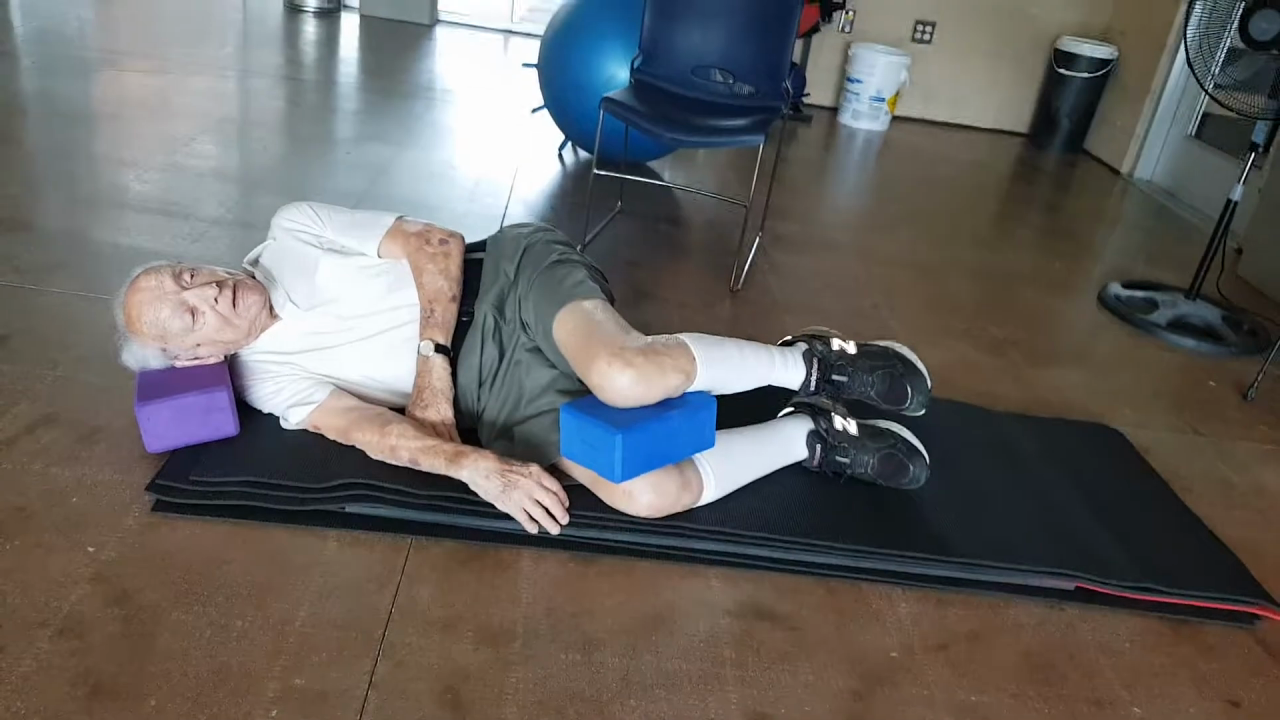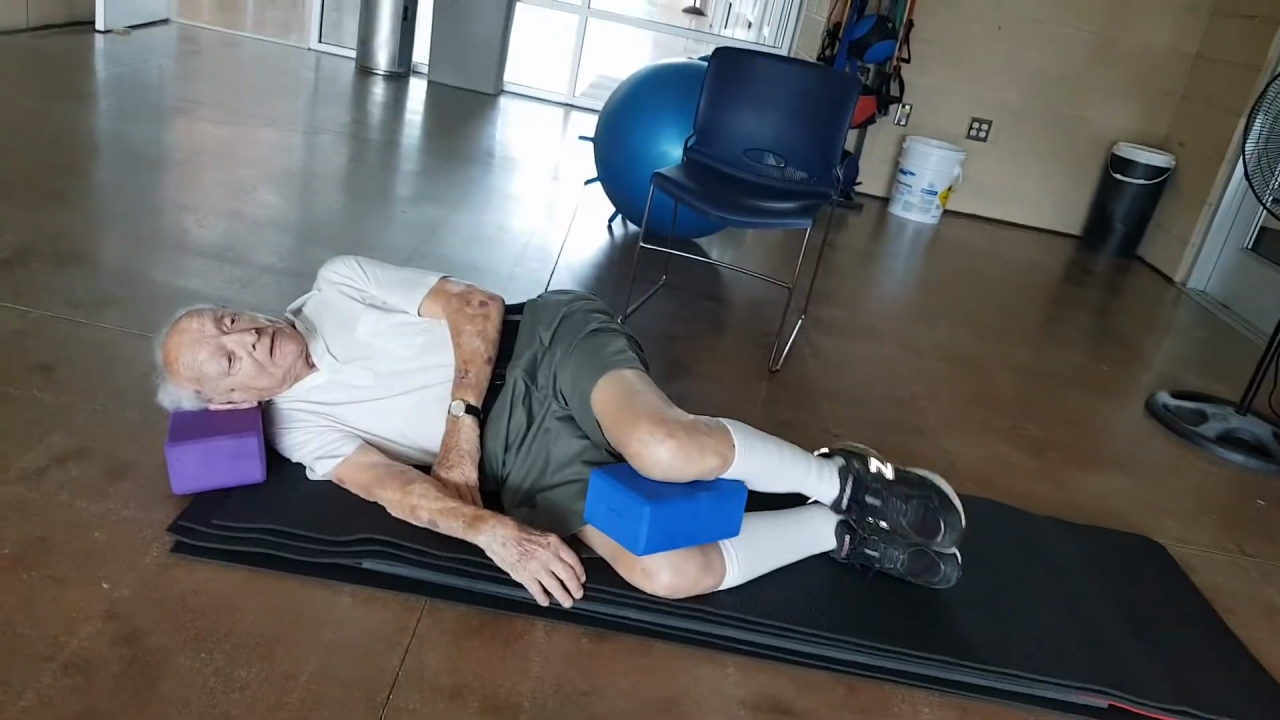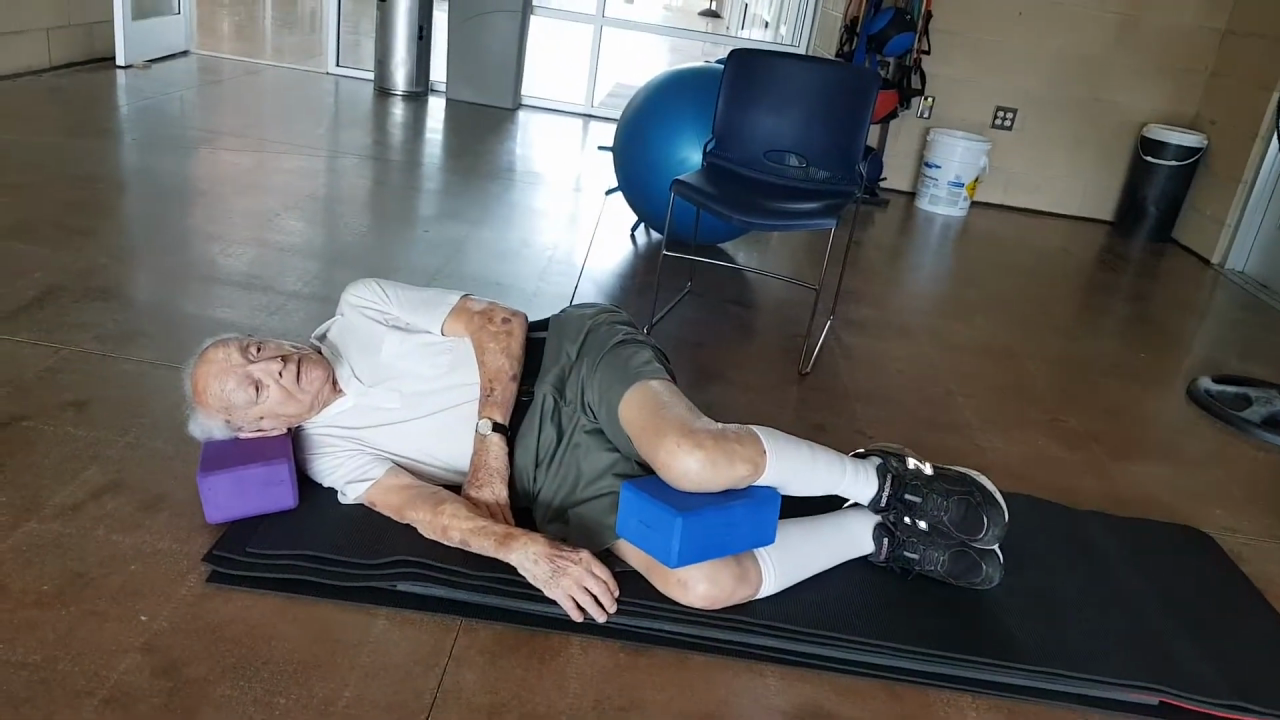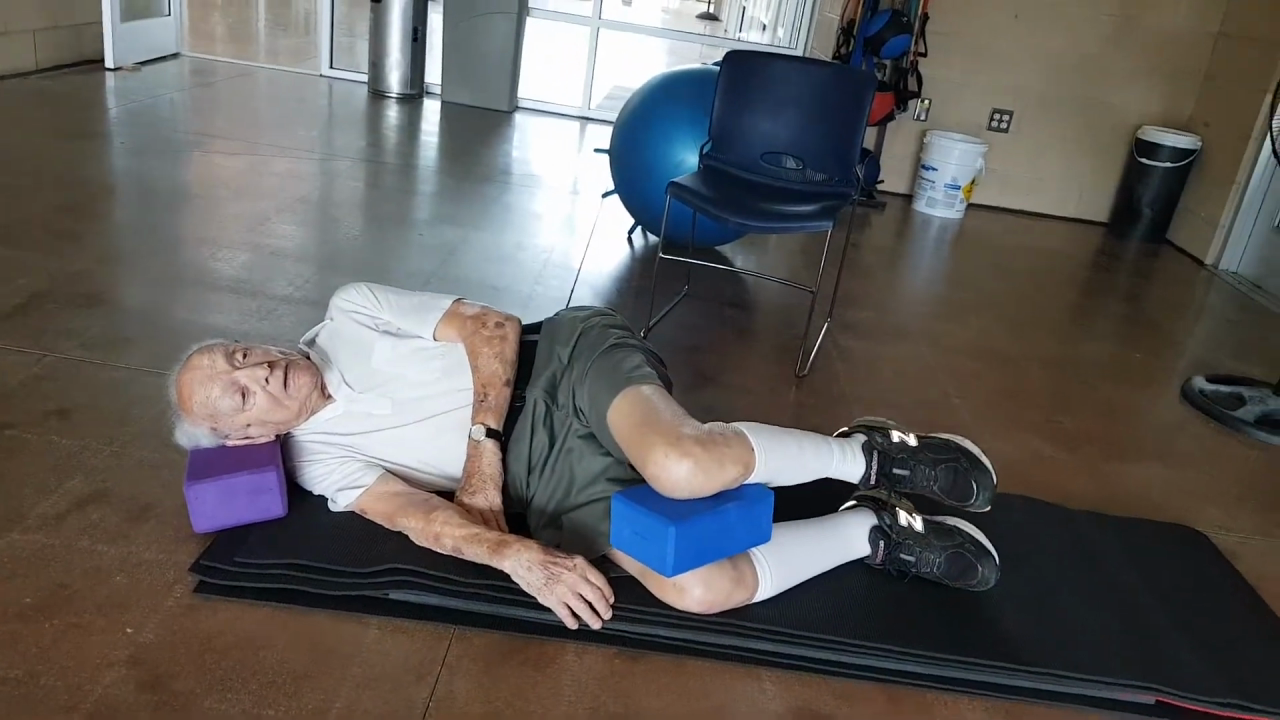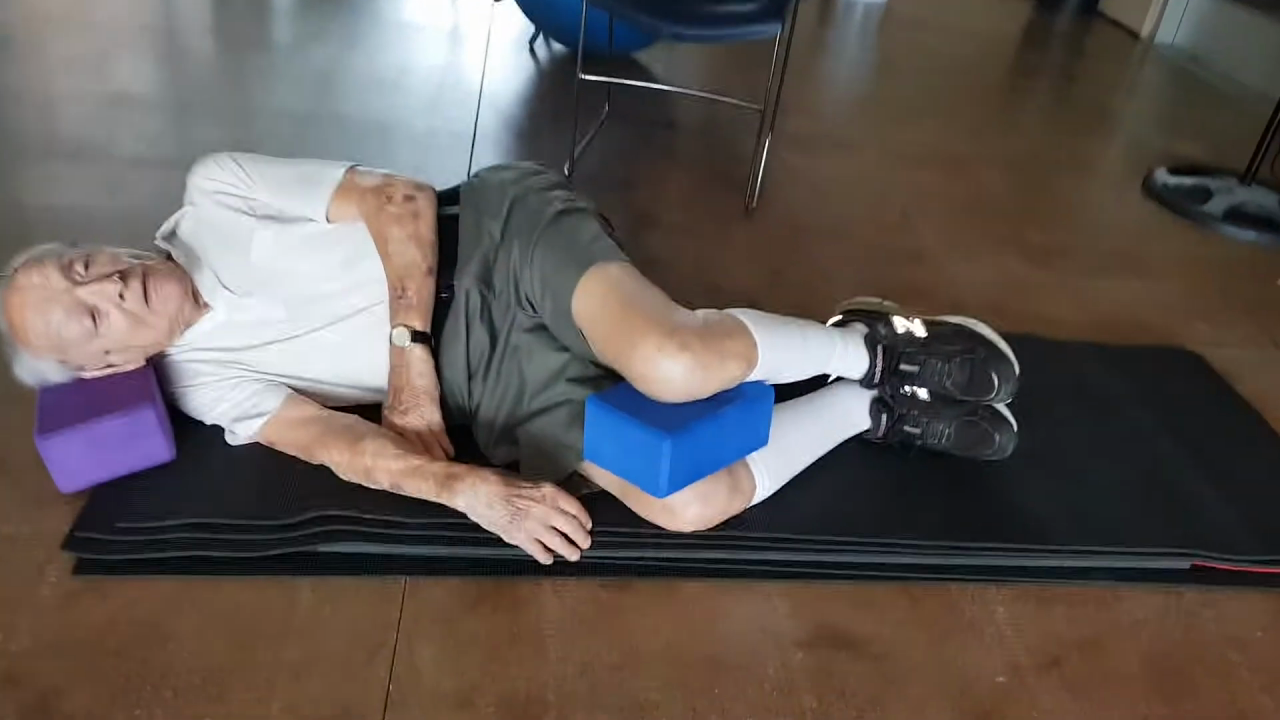
dt=1s
person 1, frame 1
left shoulder: (292, 231)
right shoulder: (267, 383)
left elbow: (436, 245)
right elbow: (377, 431)
left wrist: (429, 356)
right wrist: (474, 465)
right hip: (495, 392)
left knee: (623, 375)
right knee: (646, 493)
left ankle: (806, 364)
right ankle: (811, 438)
person 1, frame 2
left shoulder: (339, 281)
right shoulder: (299, 429)
left elbow: (477, 307)
right elbow: (395, 486)
left wrist: (460, 418)
right wrist: (492, 530)
right hip: (524, 457)
left knee: (663, 446)
right knee: (667, 573)
left ankle: (840, 478)
right ankle: (841, 533)
person 1, frame 3
left shoulder: (359, 307)
right shoulder: (328, 455)
left elbow: (499, 323)
right elbow: (428, 510)
left wrist: (488, 434)
right wrist: (523, 549)
right hip: (555, 471)
left knee: (692, 458)
right knee: (702, 584)
left ankle: (879, 481)
right ankle: (879, 534)
person 1, frame 4
left shoulder: (350, 311)
right shoulder: (319, 464)
left elbow: (493, 329)
right elbow: (421, 517)
left wrist: (481, 441)
right wrist: (517, 557)
right hip: (548, 478)
left knee: (681, 466)
right knee: (698, 589)
left ankle: (863, 456)
right ankle: (875, 532)
person 1, frame 5
left shoulder: (214, 190)
right shoulder: (203, 384)
left elbow: (400, 203)
right elbow: (337, 445)
left wrist: (405, 346)
right wrist: (468, 491)
right hip: (490, 376)
left knee: (671, 364)
right knee: (686, 504)
left ankle: (866, 346)
right ankle: (872, 410)
